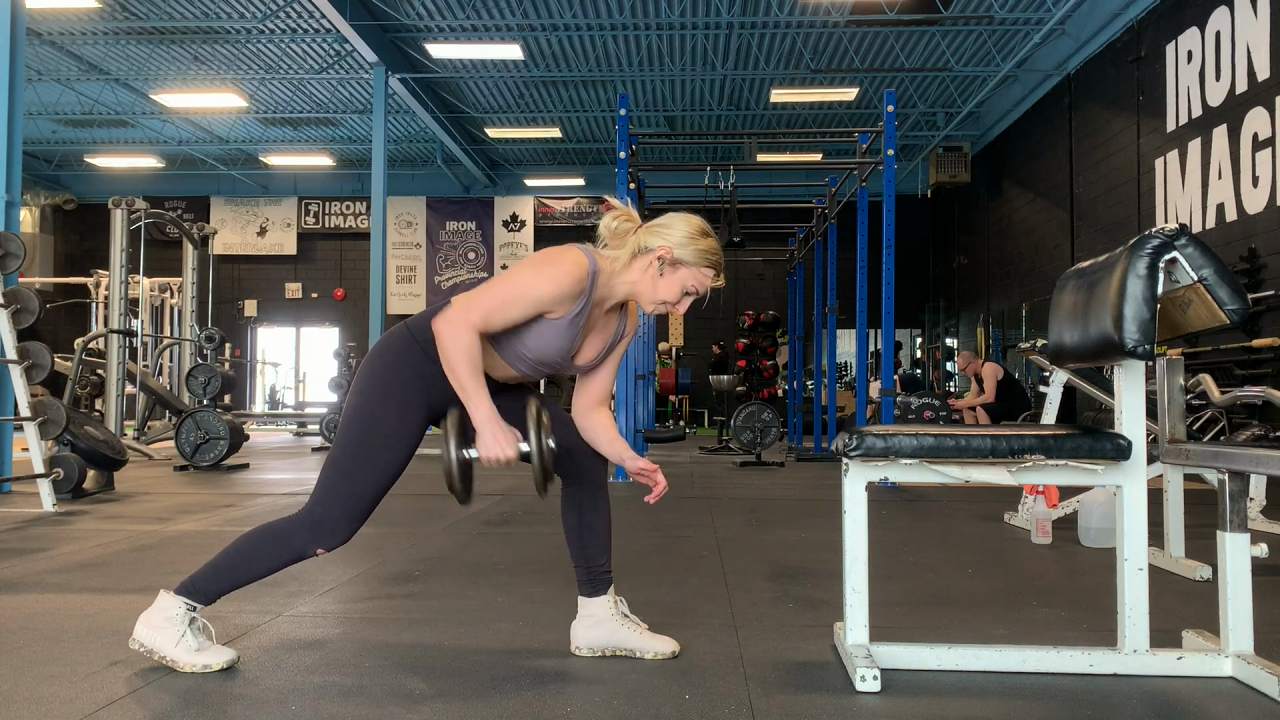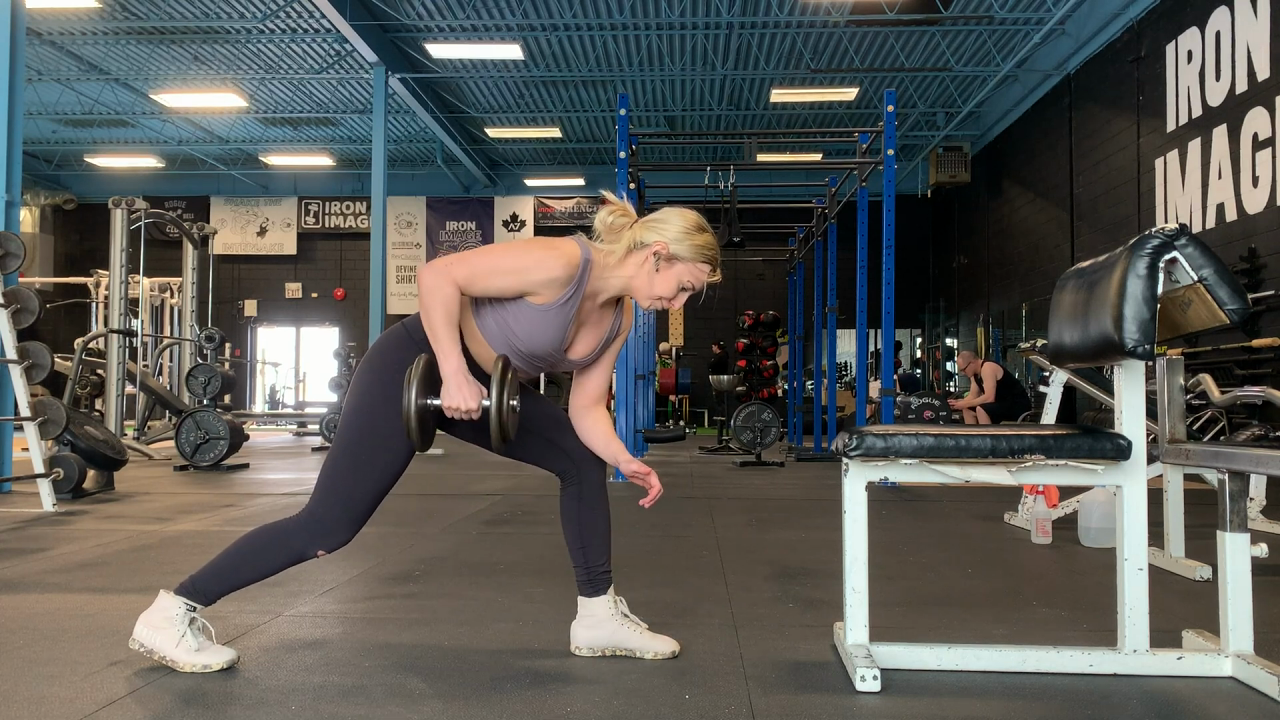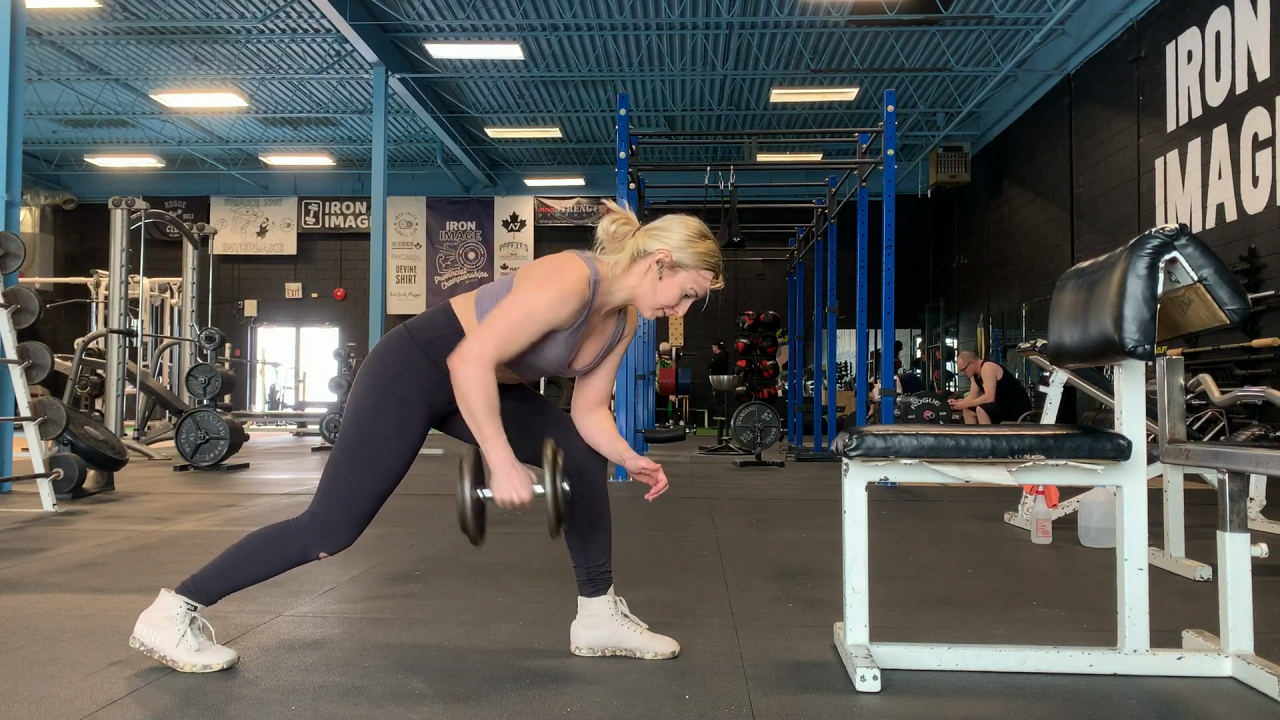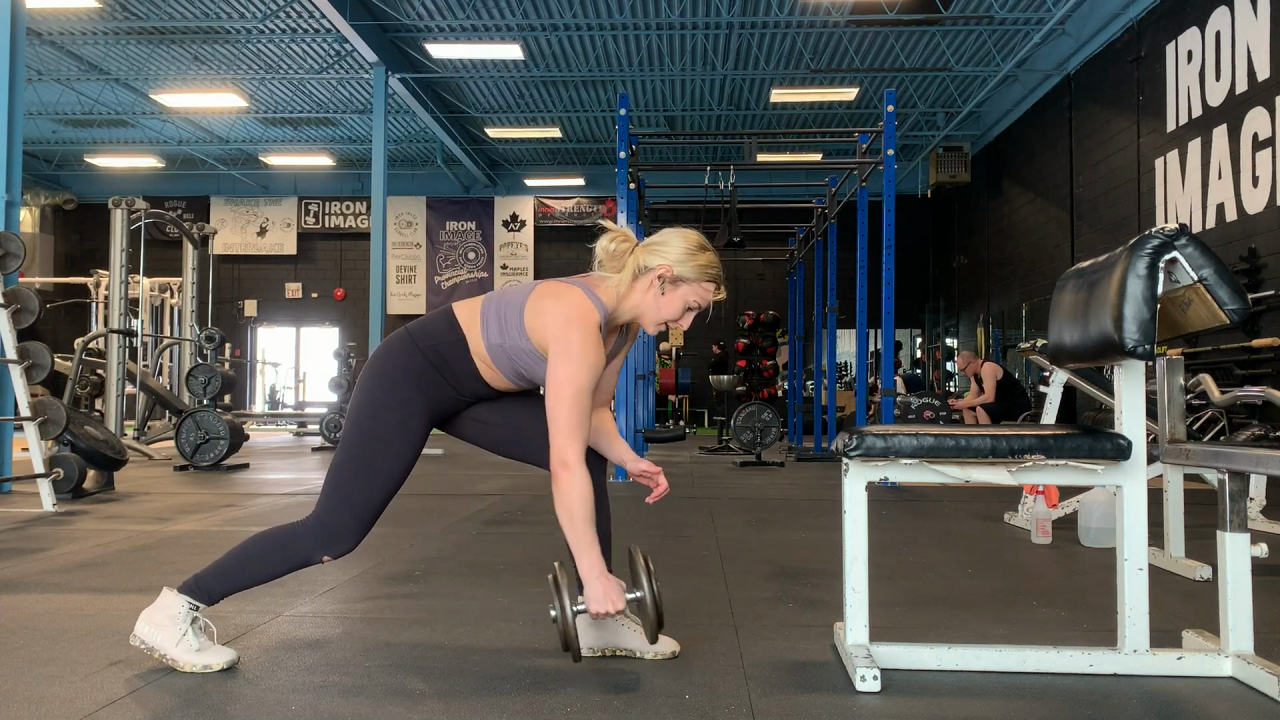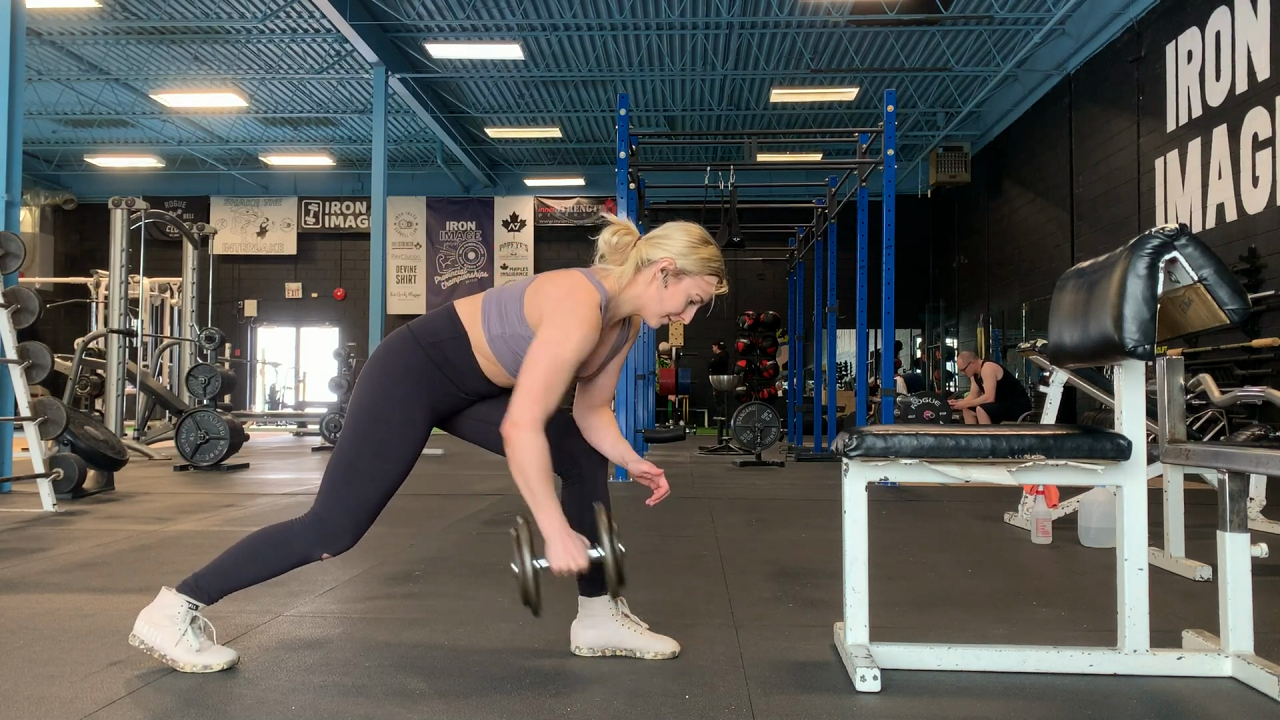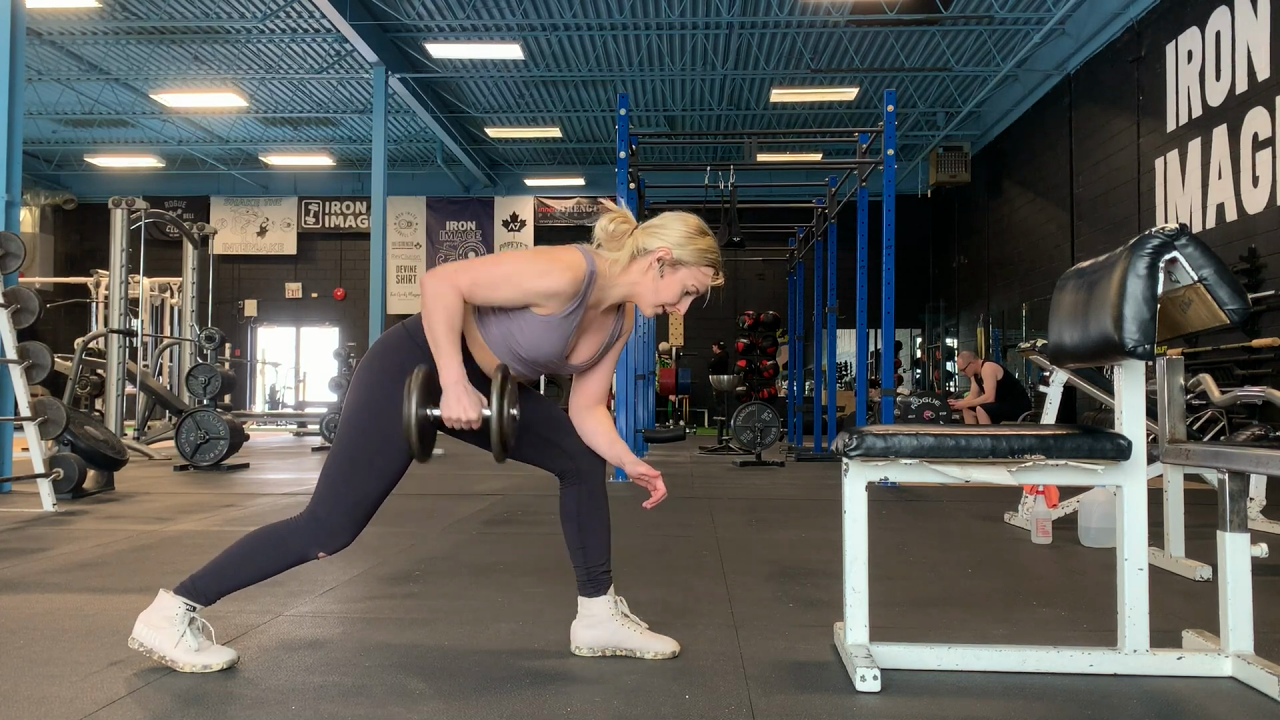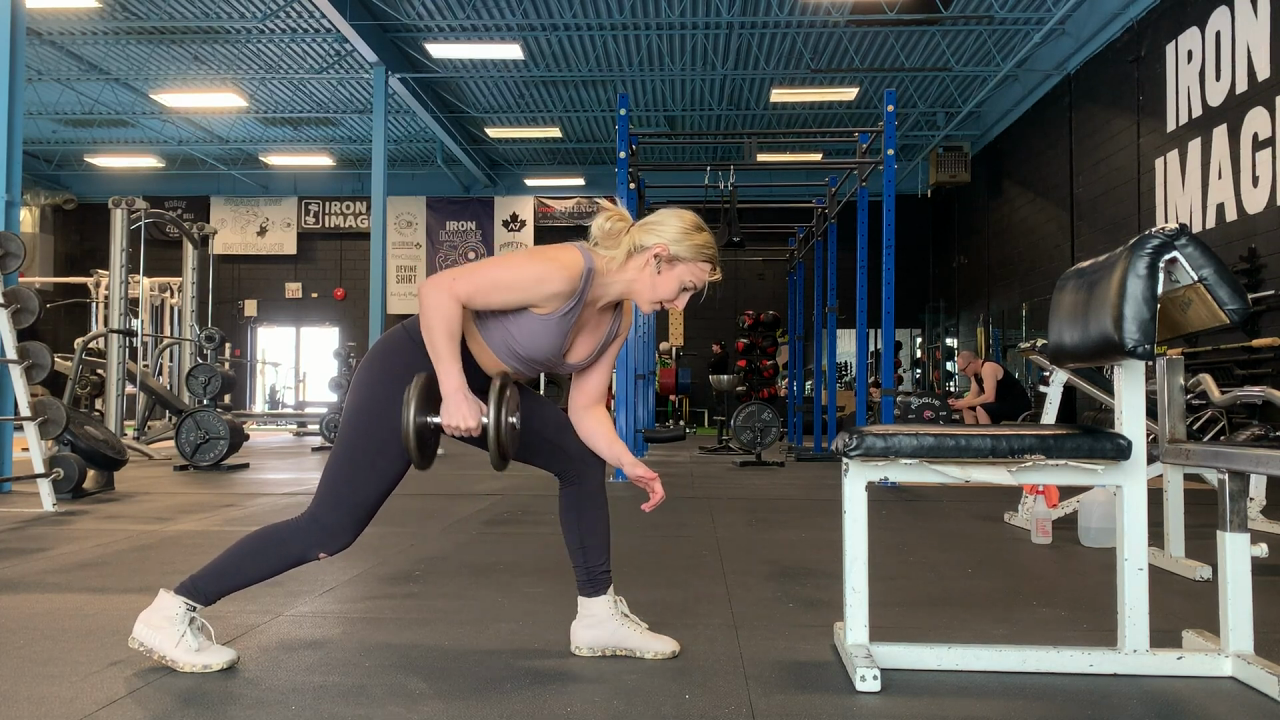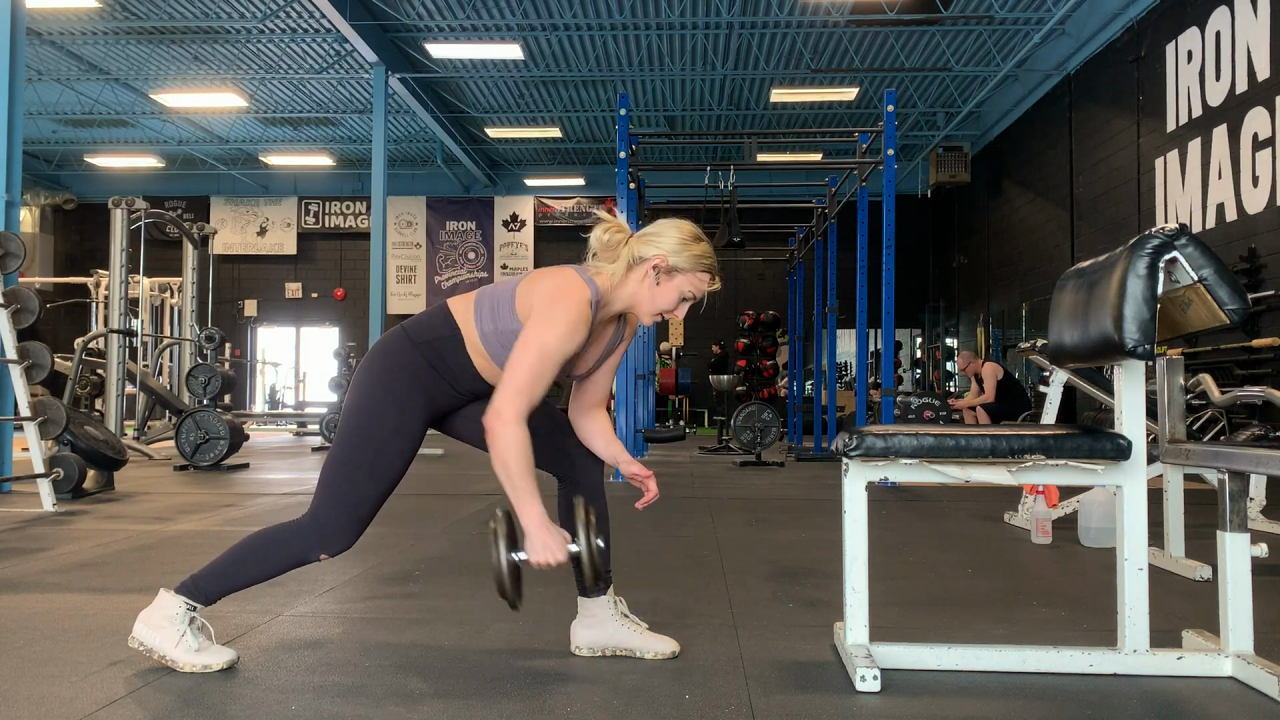
dt=0.4s
person 1, frame 1
left shoulder: (625, 318)
right shoulder: (571, 272)
left elbow: (590, 406)
right elbow: (452, 324)
left wrist: (628, 458)
right wrist: (487, 424)
left hip: (486, 380)
right hip: (414, 367)
left knee: (585, 460)
right knee: (329, 522)
left ankle: (598, 616)
right ankle: (170, 613)
person 1, frame 2
left shoulder: (620, 316)
right shoulder: (560, 262)
left elbow: (586, 408)
right elbow: (438, 274)
left wrist: (624, 460)
right wrist: (454, 374)
left hip: (479, 384)
right hip: (416, 366)
left knee: (583, 461)
right knee: (330, 525)
left ankle: (598, 617)
right ankle: (170, 613)
person 1, frame 3
left shoulder: (623, 319)
right shoulder: (569, 282)
left elbow: (589, 408)
right elbow: (468, 362)
left wrist: (629, 457)
right wrist: (502, 463)
left hip: (482, 381)
right hip: (416, 368)
left knee: (584, 460)
right knee: (333, 526)
left ankle: (598, 617)
right ankle: (171, 613)
person 1, frame 4
left shoulder: (625, 322)
right shoulder: (579, 323)
left elbow: (591, 412)
right elbow: (561, 463)
left wrist: (630, 460)
right wrist: (595, 578)
left hip: (475, 386)
right hip: (413, 372)
left knee: (593, 462)
right knee: (336, 530)
left ankle: (598, 624)
right ankle: (172, 612)
person 1, frame 5
left shoulder: (626, 322)
right shoulder: (580, 306)
left elbow: (590, 411)
right elbow: (521, 430)
left wrist: (633, 462)
right wrist: (557, 534)
left hip: (475, 386)
right hip: (414, 371)
left knee: (589, 459)
right knee: (334, 526)
left ankle: (598, 617)
right ankle: (171, 612)
person 1, frame 6
left shoulder: (620, 318)
right shoulder: (566, 273)
left elbow: (586, 408)
right elbow: (441, 282)
left wrist: (628, 461)
right wrist: (453, 383)
left hip: (476, 378)
right hip: (415, 367)
left knee: (583, 459)
right knee: (330, 526)
left ankle: (598, 617)
right ankle: (169, 613)
person 1, frame 7
left shoulder: (619, 316)
right shoulder: (561, 270)
left elbow: (586, 408)
right elbow: (440, 289)
left wrist: (628, 462)
right wrist: (452, 391)
left hip: (481, 383)
right hip: (415, 368)
left knee: (584, 461)
right knee: (332, 526)
left ankle: (598, 617)
right ankle: (170, 613)
person 1, frame 8
left shoulder: (622, 323)
right shoulder: (571, 301)
left elbow: (585, 412)
right elbow: (502, 417)
left wrist: (624, 461)
right wrist: (536, 526)
left hip: (475, 385)
right hip: (411, 369)
left knee: (584, 463)
right knee: (331, 530)
left ankle: (598, 618)
right ankle: (169, 612)
